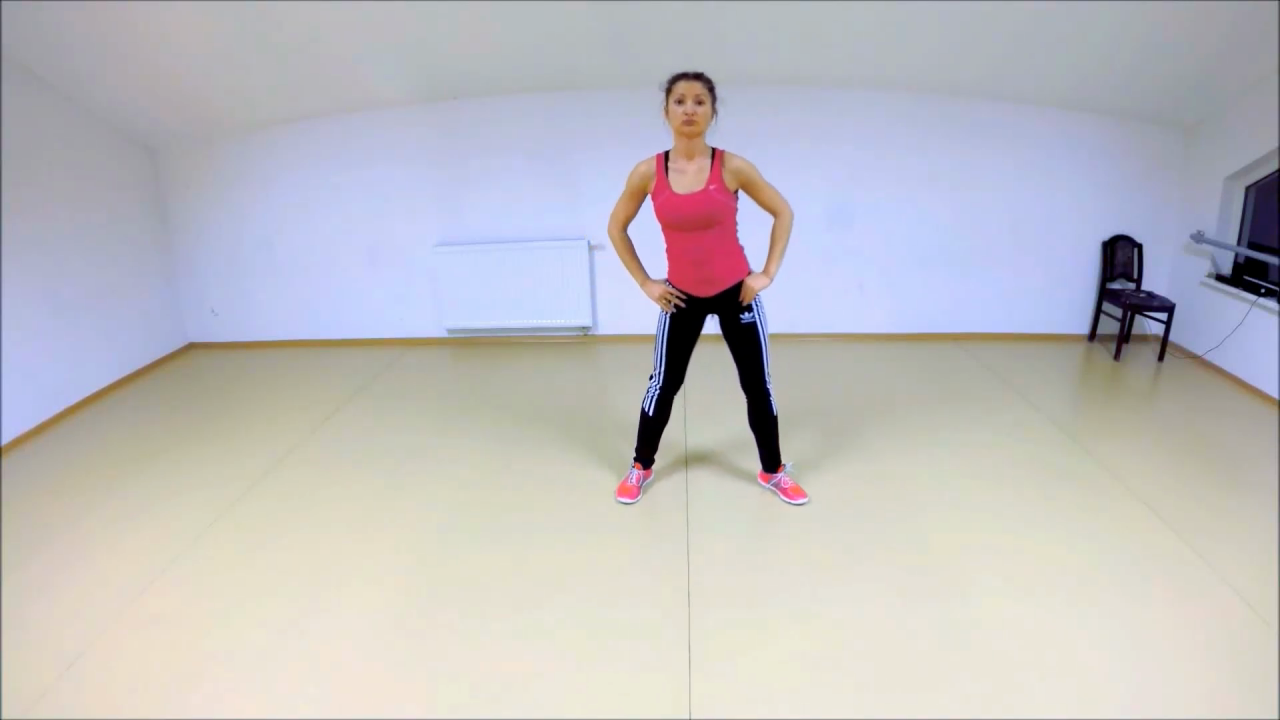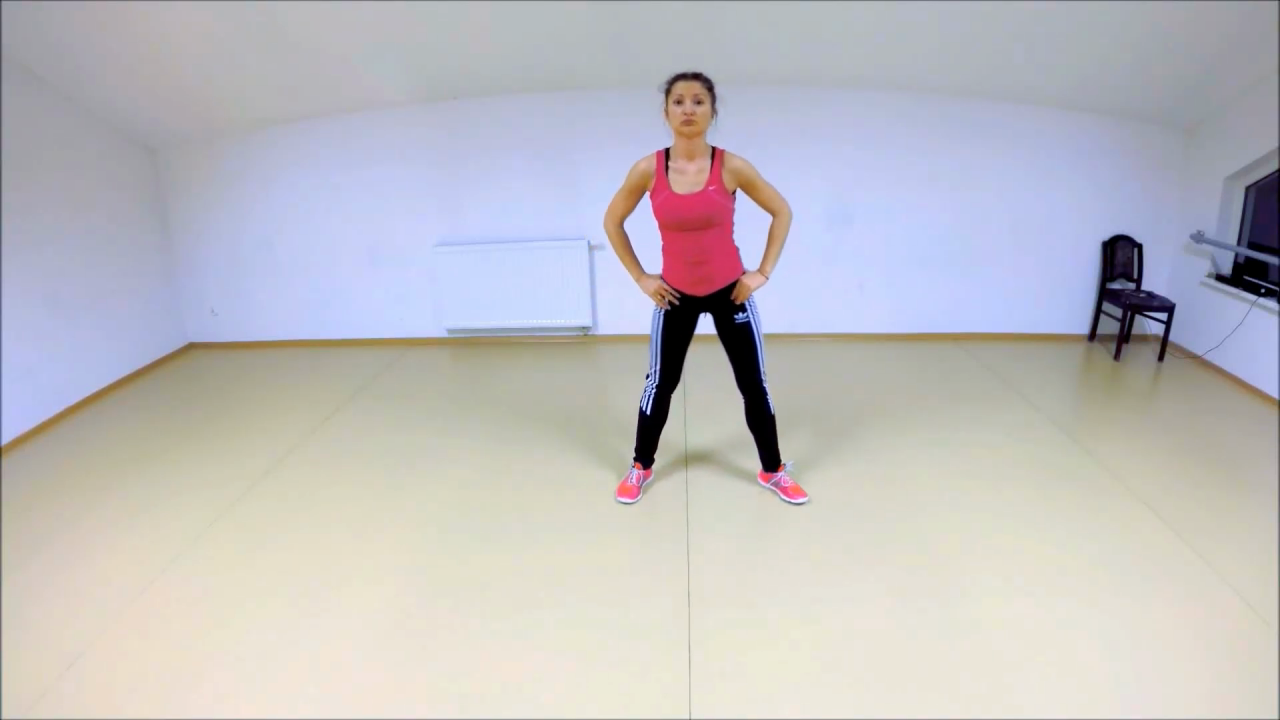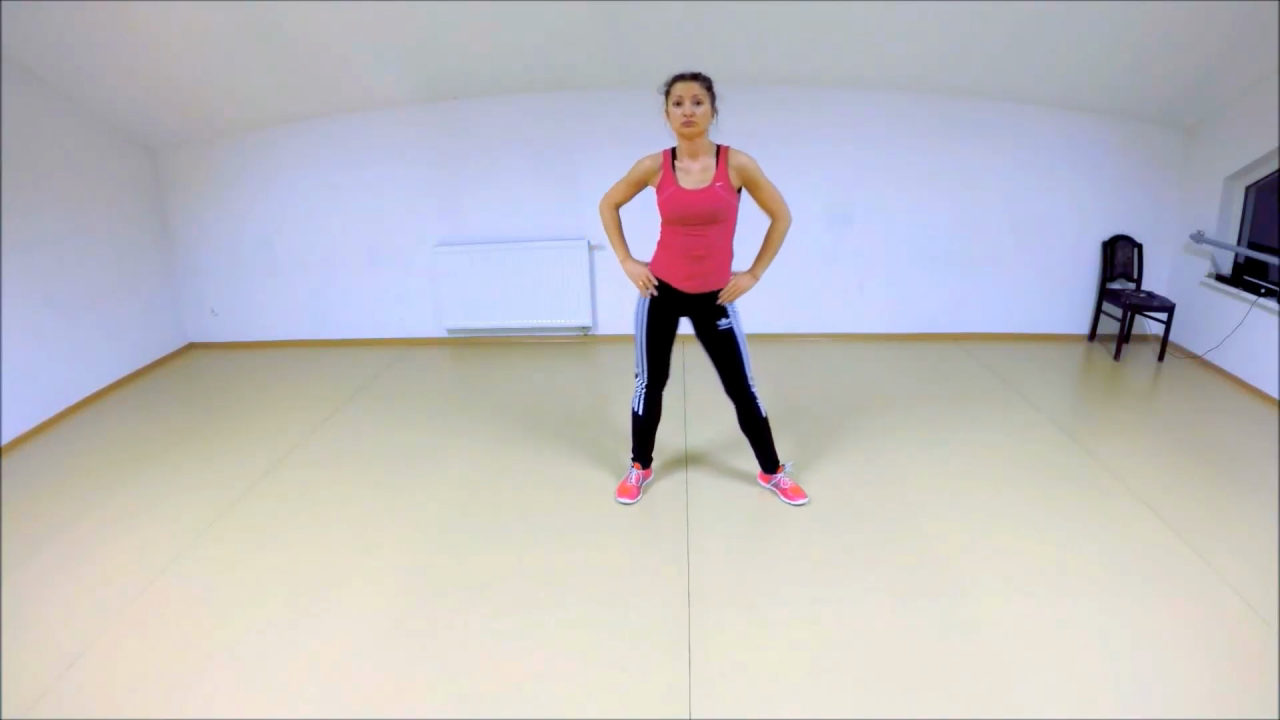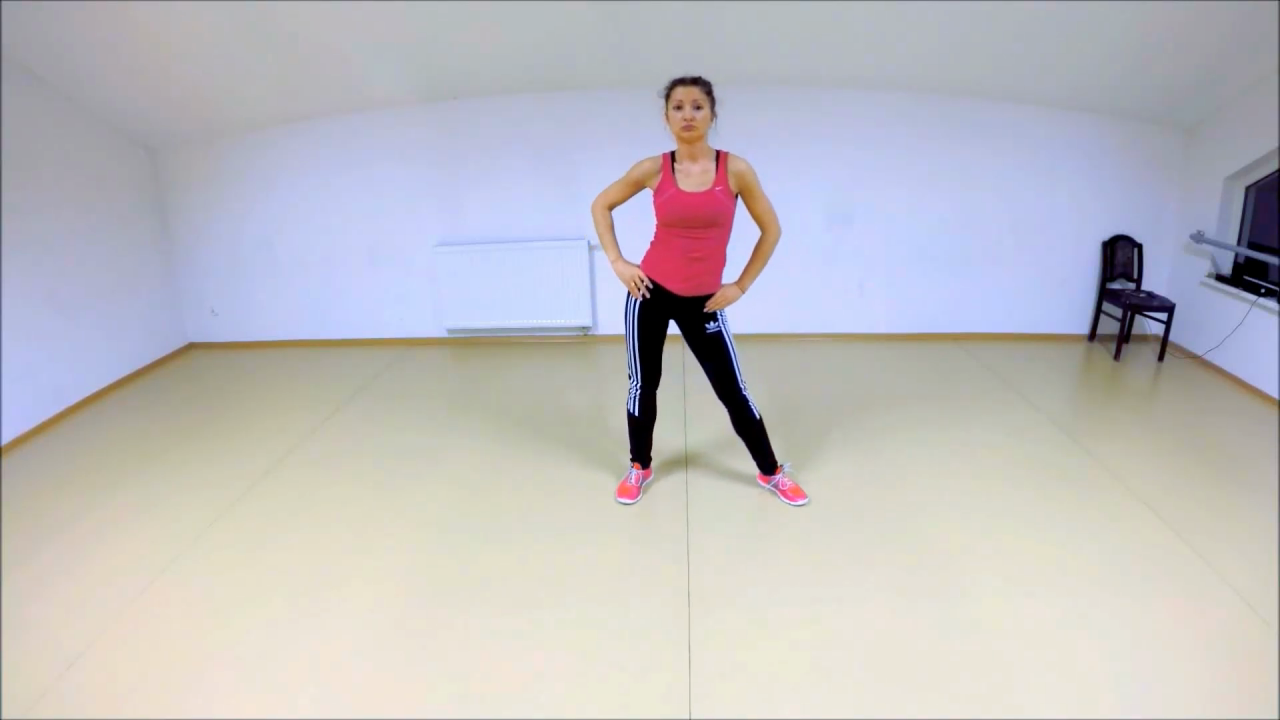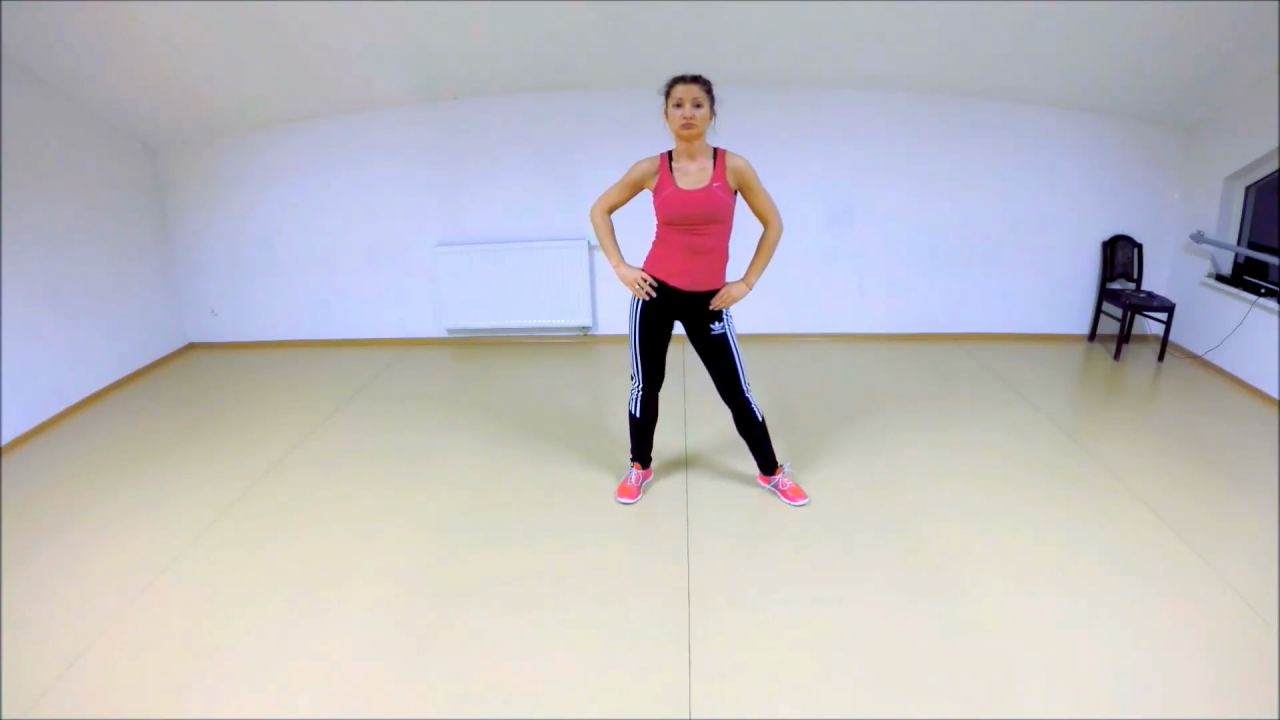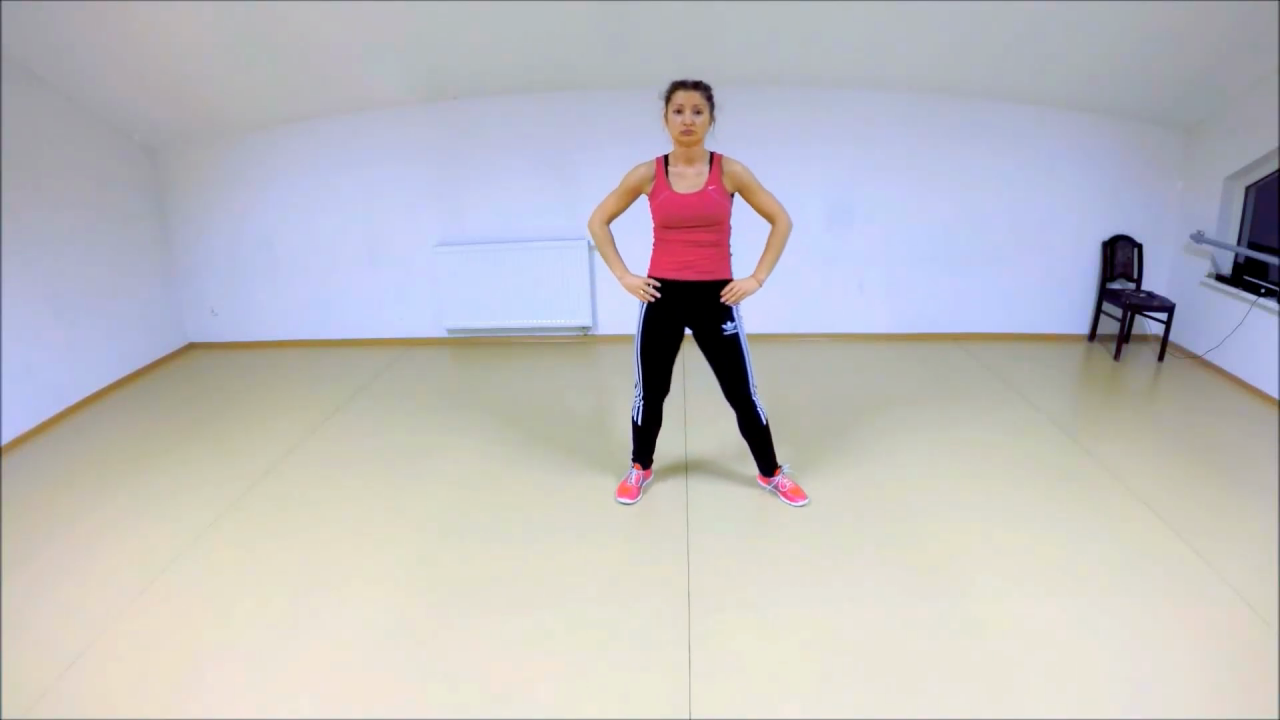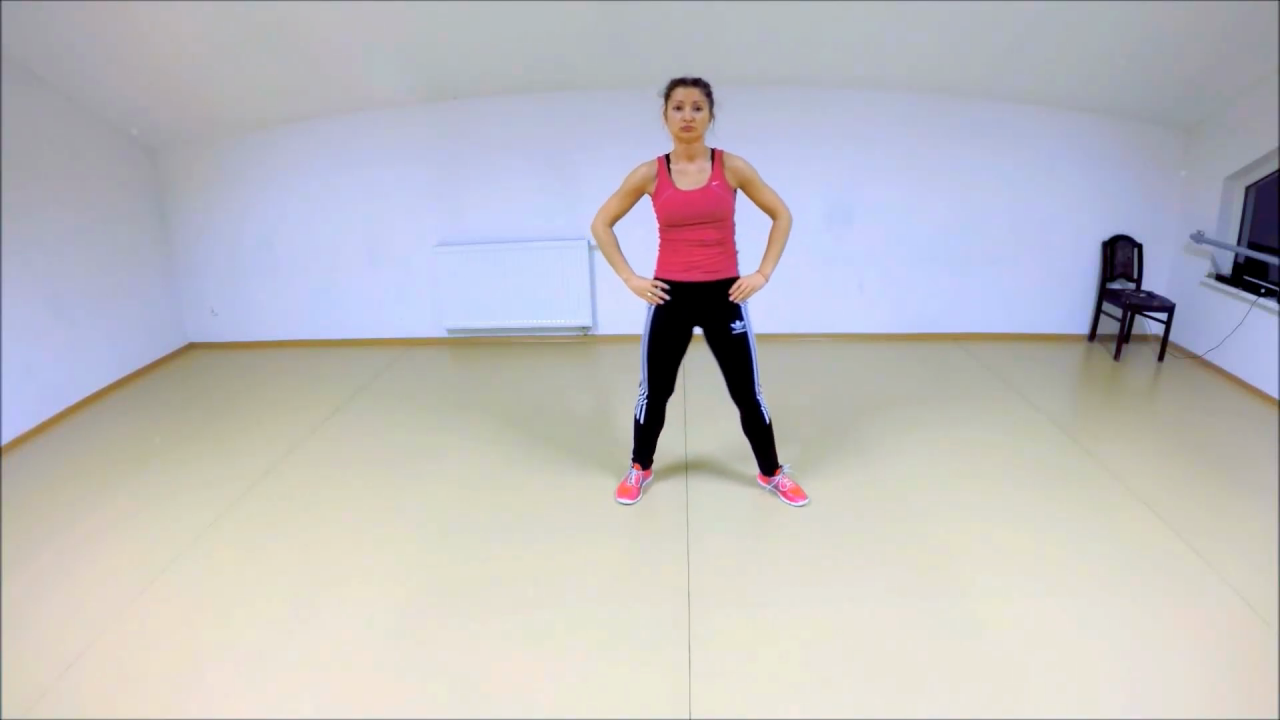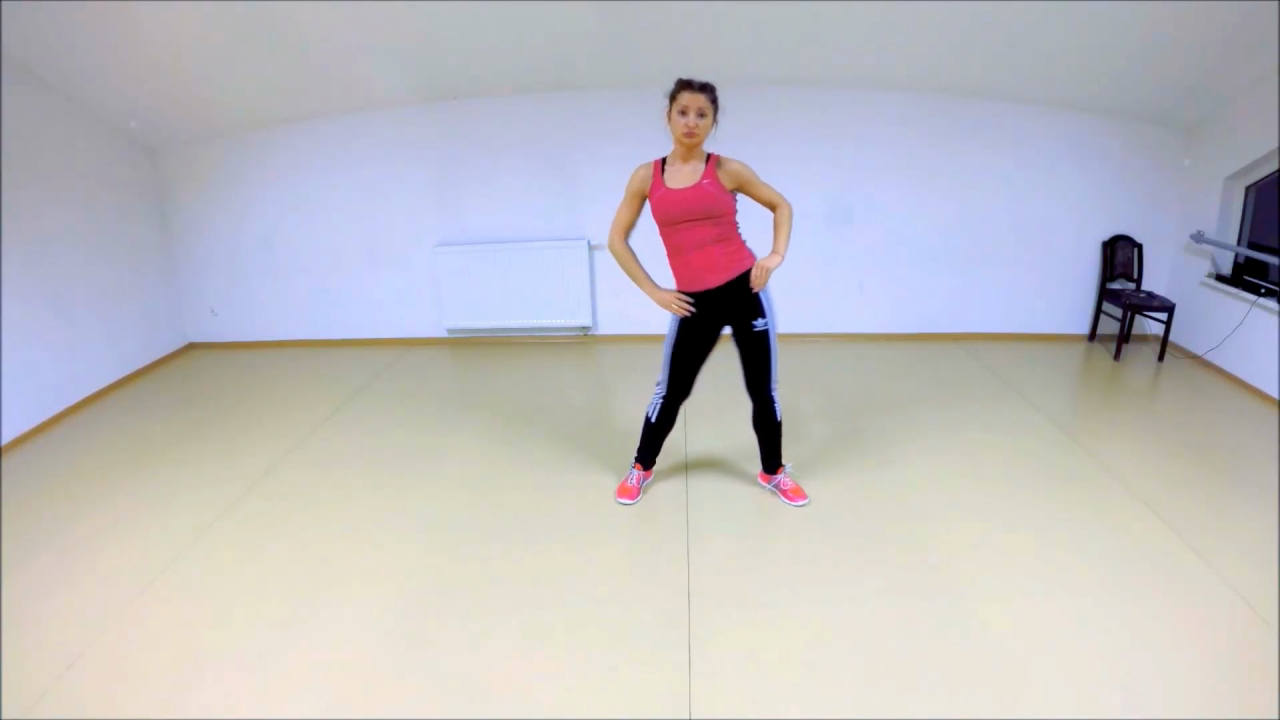
dt=0.2s
person 1, frame 1
left shoulder: (733, 167)
right shoulder: (648, 172)
left elbow: (782, 212)
right elbow: (616, 228)
left wrist: (768, 272)
right wrist: (646, 283)
left hip: (737, 292)
right hip: (682, 296)
left knee: (757, 385)
right knee: (664, 384)
left ankle: (772, 471)
right ankle: (641, 466)
person 1, frame 2
left shoulder: (732, 167)
right shoulder: (647, 169)
left elbow: (782, 212)
right elbow: (613, 221)
left wrist: (763, 272)
right wrist: (641, 277)
left hip: (730, 291)
right hip: (675, 294)
left knee: (753, 384)
right knee: (660, 383)
left ankle: (772, 470)
right ankle: (641, 466)
person 1, frame 3
left shoulder: (737, 164)
right shoulder: (653, 167)
left elbow: (781, 215)
right elbow: (608, 205)
left wrist: (753, 274)
right wrist: (627, 262)
left hip: (715, 296)
right hip: (661, 291)
left knee: (741, 387)
right knee: (650, 382)
left ankle: (771, 471)
right ankle: (640, 466)
person 1, frame 4
left shoulder: (736, 170)
right shoulder: (652, 169)
left elbow: (771, 229)
right elbow: (601, 205)
left wrist: (741, 285)
right wrist: (617, 262)
left hip: (704, 302)
right hip: (650, 292)
left knee: (733, 391)
right knee: (643, 384)
left ankle: (770, 471)
right ankle: (639, 467)
person 1, frame 5
left shoulder: (734, 167)
right shoulder: (650, 170)
left elbow: (773, 224)
right elbow: (600, 210)
left wrist: (747, 282)
right wrist: (619, 266)
left hip: (708, 300)
right hip: (655, 293)
left knee: (736, 392)
right knee: (646, 386)
left ankle: (771, 472)
right ankle: (639, 467)
person 1, frame 6
left shoulder: (730, 171)
right shoulder: (646, 174)
left elbow: (781, 220)
right elbow: (598, 221)
left wrist: (757, 278)
right wrist: (623, 275)
left hip: (716, 298)
right hip: (663, 297)
left knee: (743, 395)
right knee: (650, 393)
left ankle: (770, 473)
right ankle: (640, 467)
person 1, frame 7
left shoulder: (732, 167)
right shoulder: (649, 174)
left elbow: (781, 214)
right elbow: (601, 224)
left wrist: (764, 272)
right wrist: (630, 278)
left hip: (724, 295)
right hip: (671, 296)
left knee: (748, 394)
right knee: (654, 392)
left ankle: (771, 472)
right ankle: (640, 468)
person 1, frame 8
left shoulder: (727, 170)
right shoulder: (646, 176)
left elbow: (781, 205)
right elbow: (617, 239)
left wrist: (776, 254)
right wrist: (653, 291)
left hip: (745, 290)
right hip: (695, 302)
left knee: (763, 390)
right knee: (671, 391)
left ankle: (772, 471)
right ankle: (642, 467)
